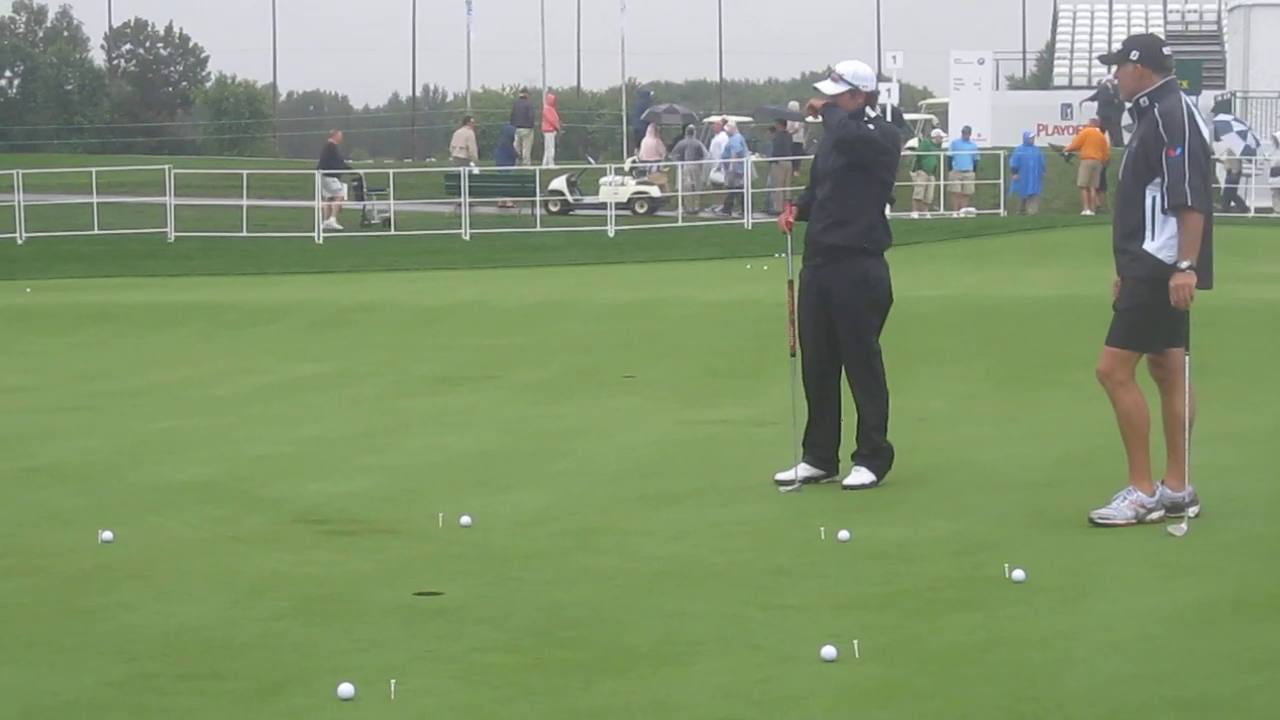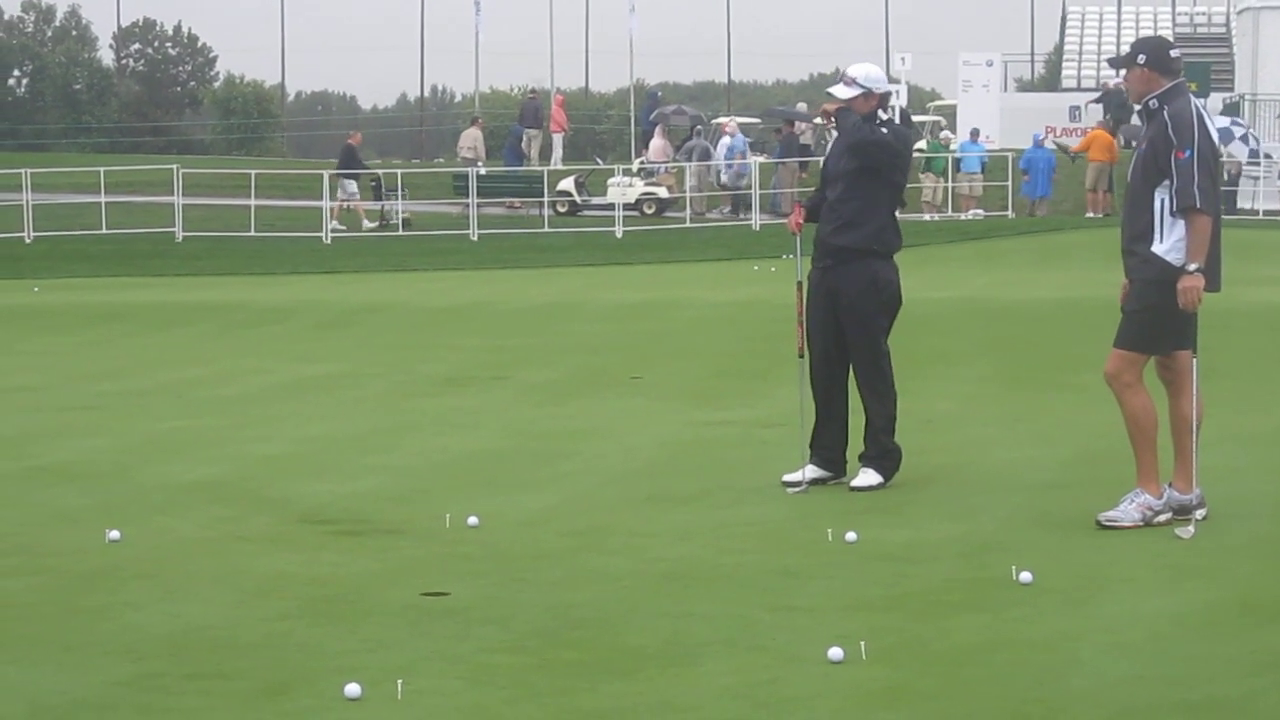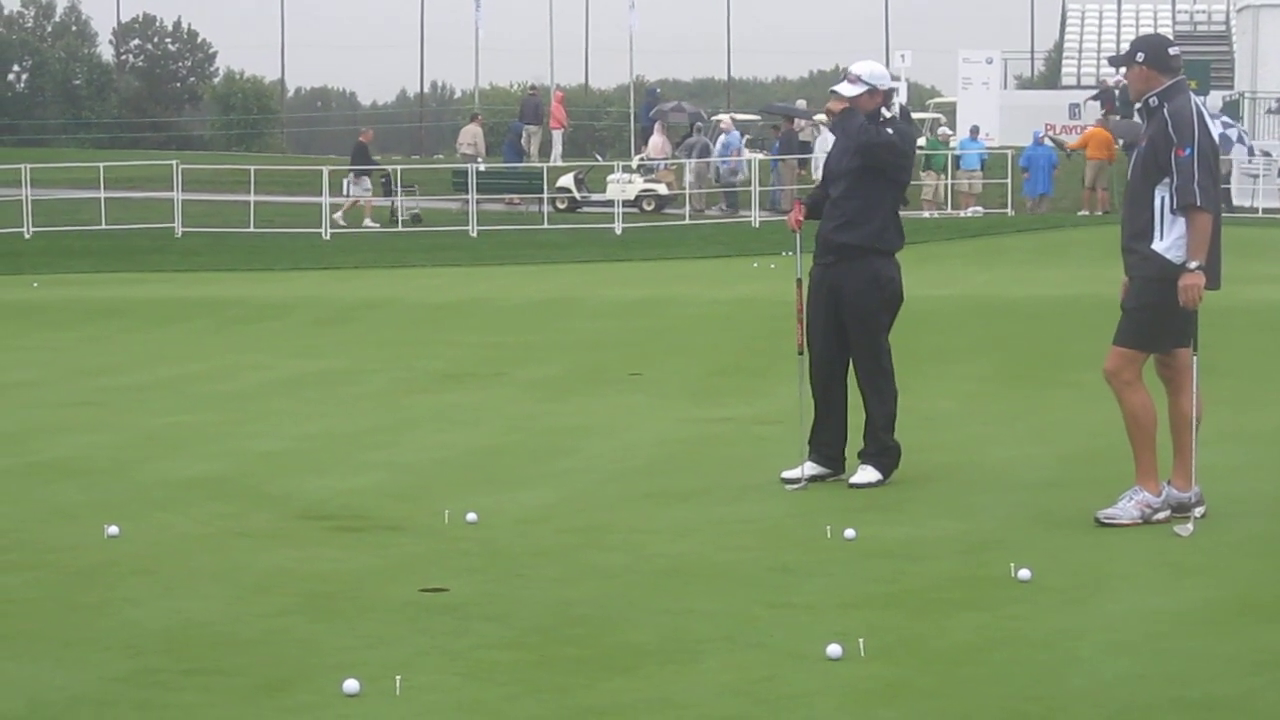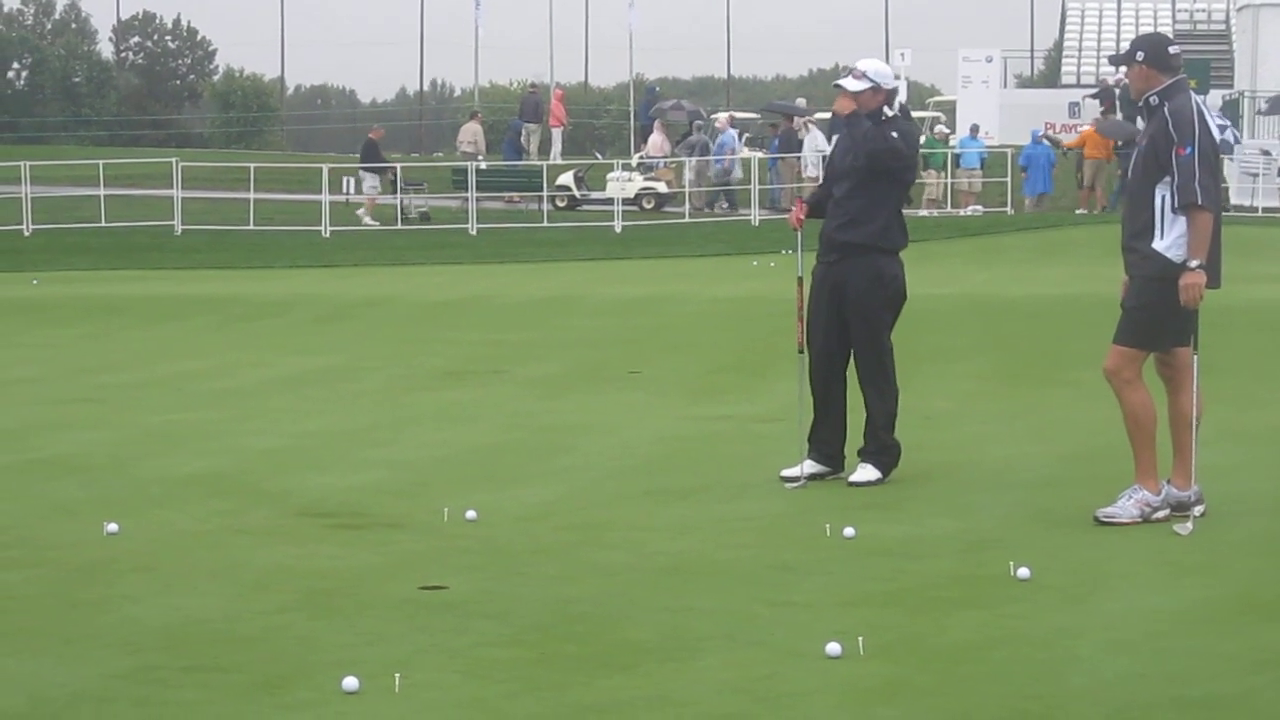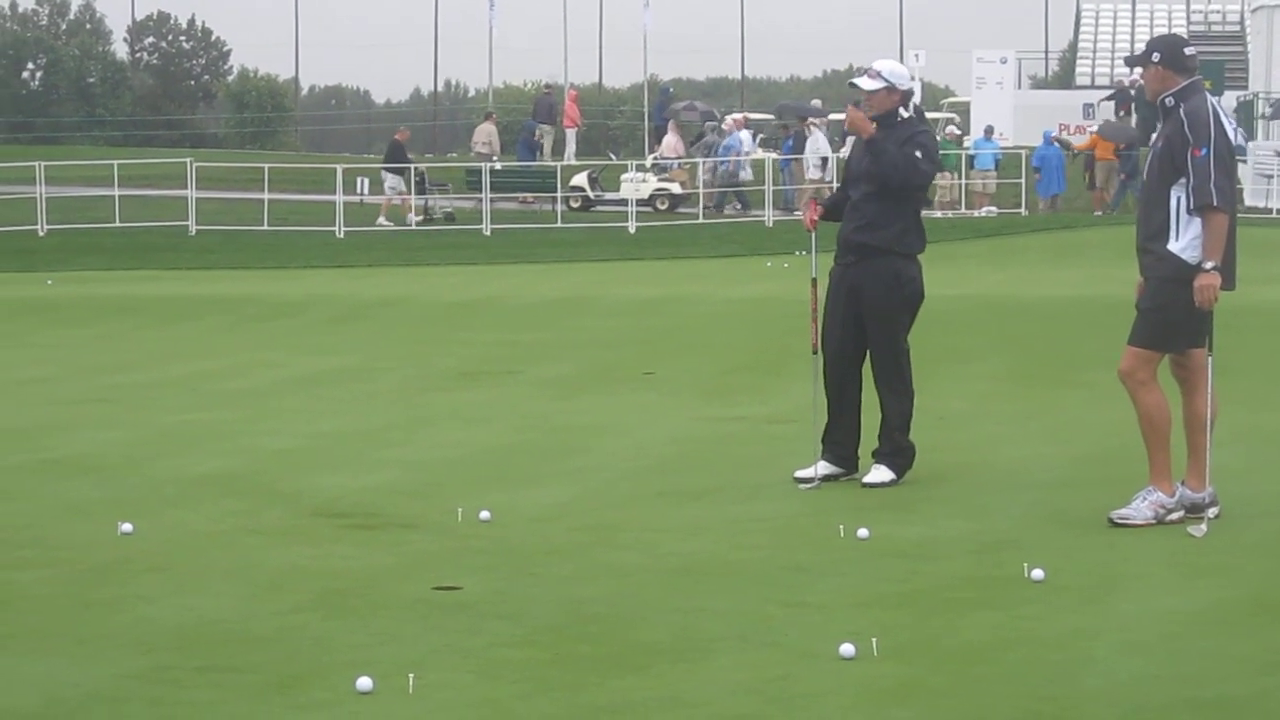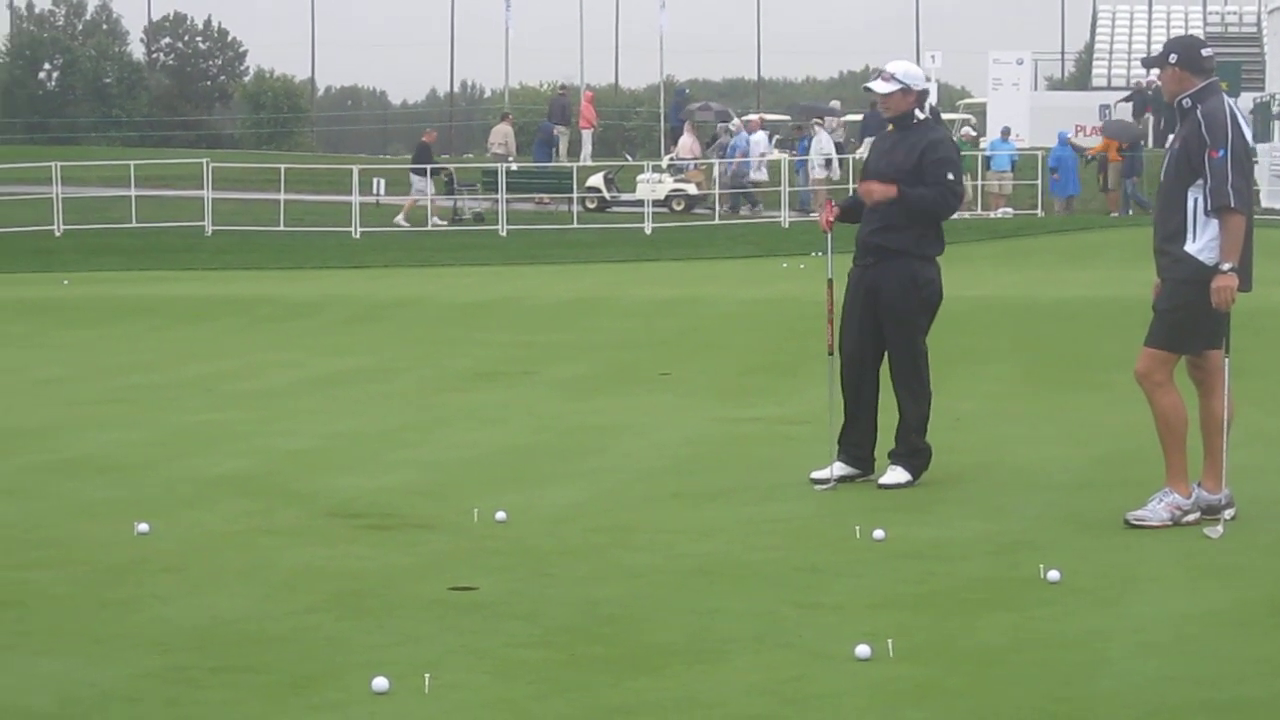
dt=0.2s
person 1, frame 1
left shoulder: (1172, 114)
right shoulder: (1156, 114)
left elbow: (1191, 198)
left wrist: (1186, 266)
right wrist: (1130, 269)
left hip: (1163, 268)
right hip: (1152, 266)
left knee: (1114, 369)
right knee: (1167, 373)
left ankle: (1144, 492)
right ankle: (1176, 490)
person 1, frame 2
left shoulder: (1181, 117)
right shoulder: (1165, 117)
left elbow: (1200, 200)
left wrist: (1194, 269)
right wrist: (1137, 272)
left hip: (1172, 271)
right hip: (1160, 269)
left knee: (1122, 372)
right knee: (1175, 376)
left ankle: (1151, 494)
right ankle: (1184, 492)
person 1, frame 3
left shoulder: (1181, 115)
right shoulder: (1164, 115)
left elbow: (1200, 198)
left wrist: (1195, 266)
right wrist: (1138, 269)
left hip: (1171, 268)
right hip: (1160, 267)
left knee: (1121, 369)
right knee: (1174, 373)
left ankle: (1150, 491)
right ankle: (1182, 490)
person 1, frame 4
left shoulder: (1183, 114)
right shoulder: (1165, 114)
left elbow: (1200, 196)
left wrist: (1196, 265)
right wrist: (1139, 268)
left hip: (1171, 267)
right hip: (1160, 266)
left knee: (1121, 368)
right knee: (1174, 371)
left ankle: (1149, 491)
right ankle: (1181, 489)
person 1, frame 5
left shoulder: (1198, 115)
right shoulder: (1181, 115)
left elbow: (1216, 198)
left wrist: (1211, 266)
right wrist: (1154, 270)
left hip: (1186, 269)
right hip: (1175, 267)
left knee: (1136, 369)
right knee: (1189, 373)
left ankle: (1163, 492)
right ankle: (1196, 490)
person 1, frame 6
left shoulder: (1215, 116)
right shoulder: (1198, 116)
left elbow: (1234, 199)
left wrist: (1228, 268)
right wrist: (1171, 270)
left hip: (1203, 271)
right hip: (1192, 269)
left knee: (1152, 371)
right knee: (1206, 375)
left ankle: (1180, 494)
right ankle: (1212, 492)
person 2, frame 1
left shoulder: (882, 136)
right shoulder: (833, 136)
left elbow: (849, 135)
left wrist: (827, 110)
right wrist: (797, 209)
left hip: (858, 266)
right hip: (819, 262)
left knee: (862, 363)
right knee: (817, 364)
left ankle: (873, 458)
right ankle: (819, 456)
person 2, frame 2
left shoulder: (894, 138)
right shoulder: (845, 138)
left elbow: (864, 142)
left wrist: (842, 115)
right wrist: (806, 210)
left hip: (868, 268)
right hip: (828, 263)
left knee: (871, 365)
right knee: (825, 365)
left ankle: (880, 459)
right ankle: (826, 458)
person 2, frame 3
left shoulder: (898, 134)
right shoulder: (847, 134)
left elbow: (870, 144)
left wrist: (846, 114)
right wrist: (806, 207)
left hip: (870, 265)
right hip: (830, 260)
left knee: (871, 362)
right knee: (824, 361)
left ankle: (879, 456)
right ankle: (825, 454)
person 2, frame 4
left shoulder: (901, 132)
right shoulder: (850, 134)
left elbow: (879, 153)
left wrist: (852, 115)
right wrist: (809, 206)
left hip: (873, 264)
right hip: (833, 259)
left knee: (873, 361)
right knee: (824, 358)
left ankle: (879, 455)
right ankle: (824, 453)
person 2, frame 5
left shoulder: (918, 136)
right shoulder: (869, 134)
left elbow: (908, 180)
left wrist: (870, 137)
right wrist: (824, 209)
left hip: (891, 267)
right hip: (850, 261)
left knee: (889, 363)
right knee: (838, 359)
left ankle: (893, 457)
right ankle: (838, 454)
person 2, frame 6
left shoulder: (936, 142)
right shoulder: (884, 141)
left elbow: (947, 200)
left wrist: (895, 194)
right wrist: (841, 210)
left hip: (910, 269)
right hip: (868, 264)
left knee: (907, 365)
right knee: (855, 360)
left ankle: (910, 458)
right ankle: (855, 455)
